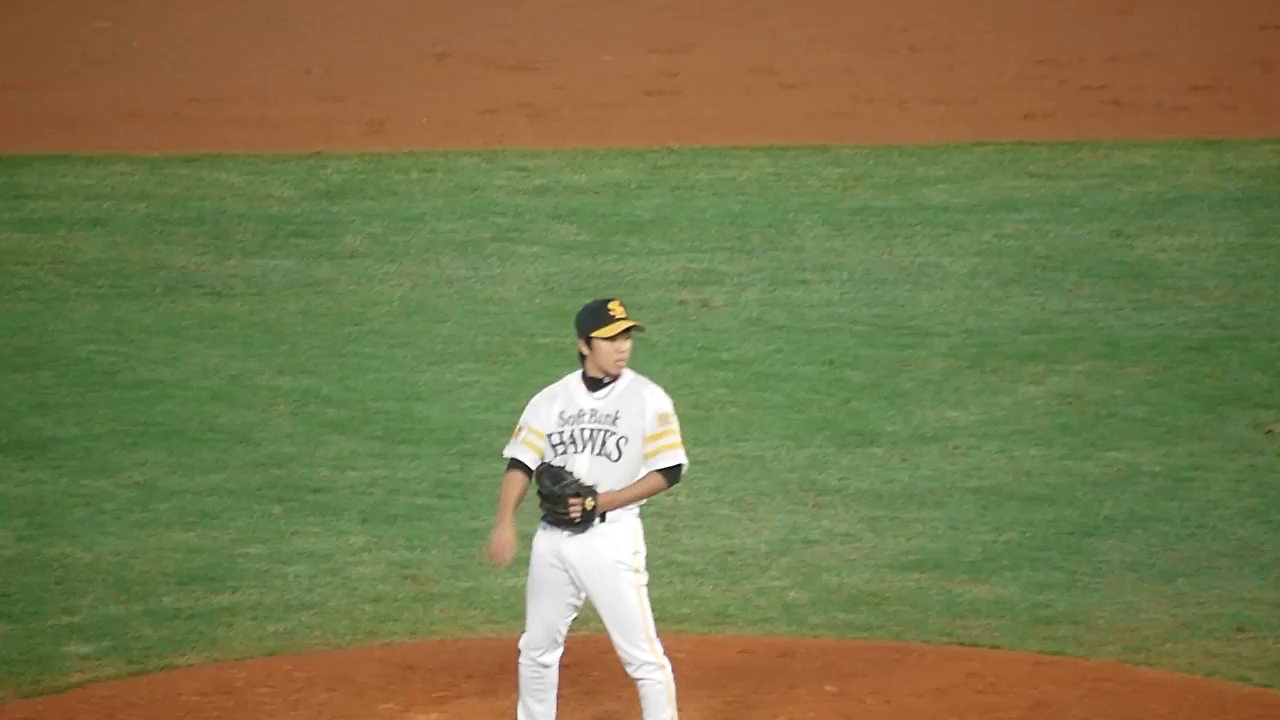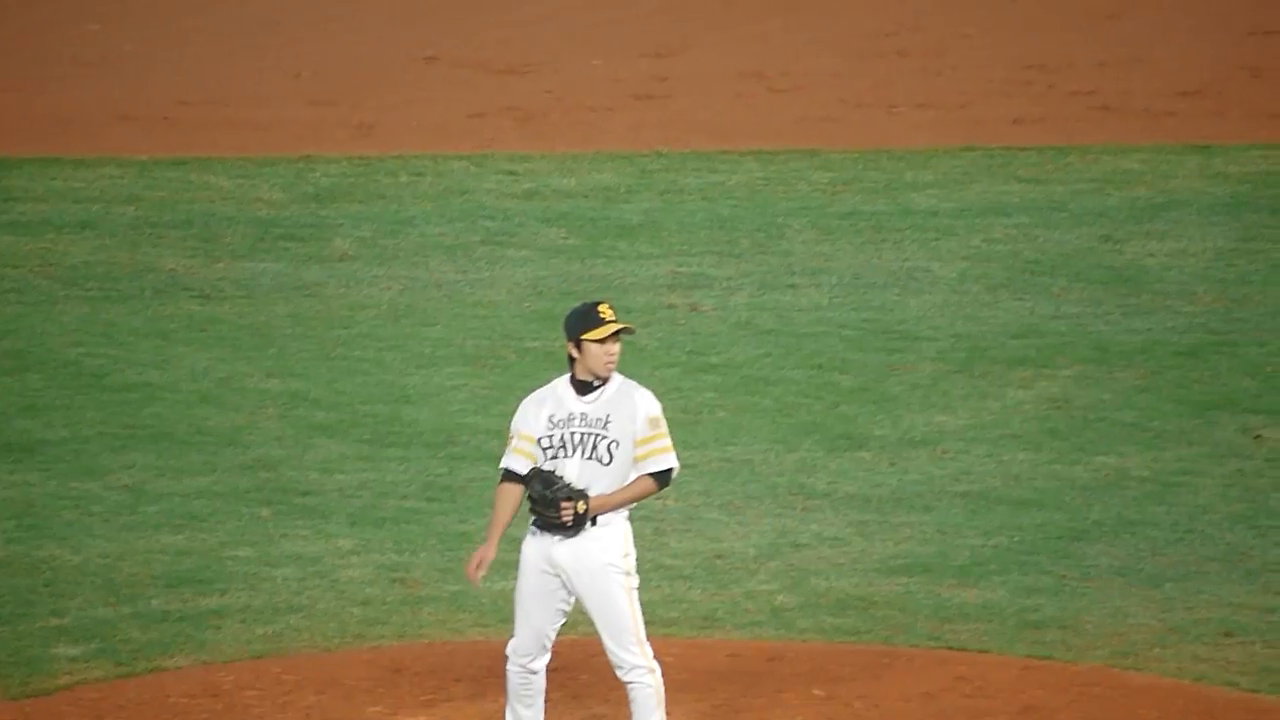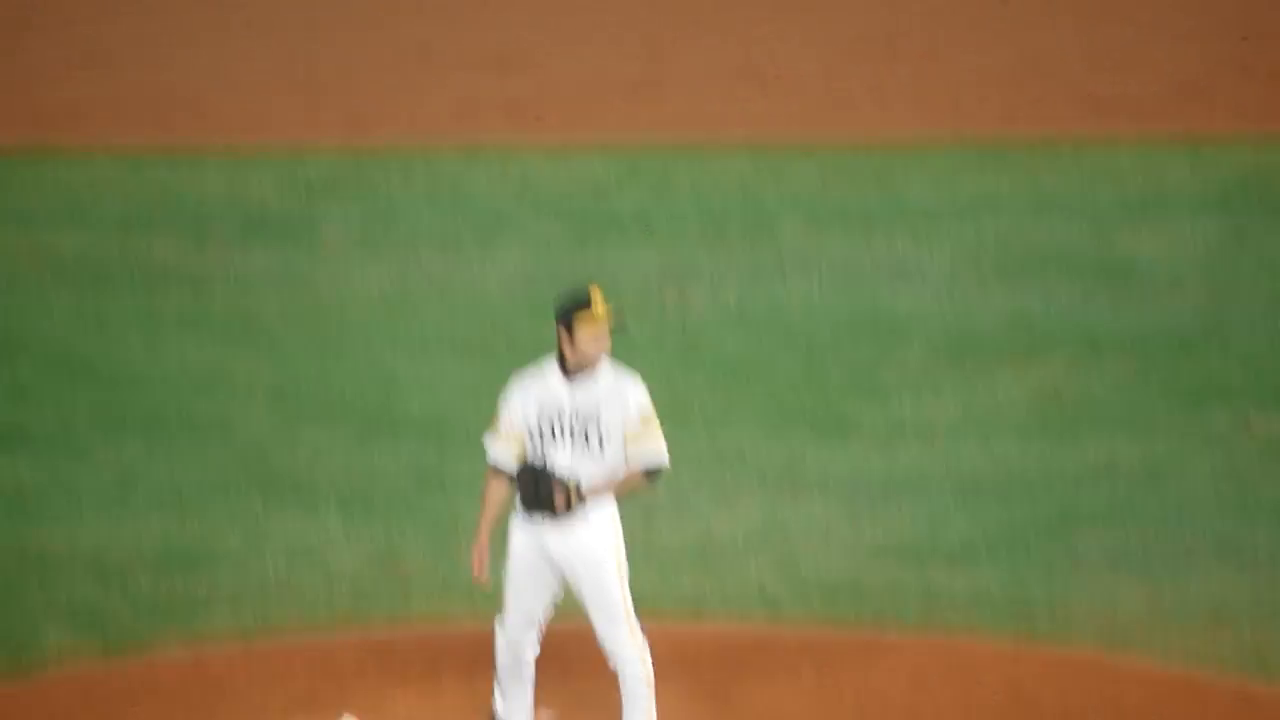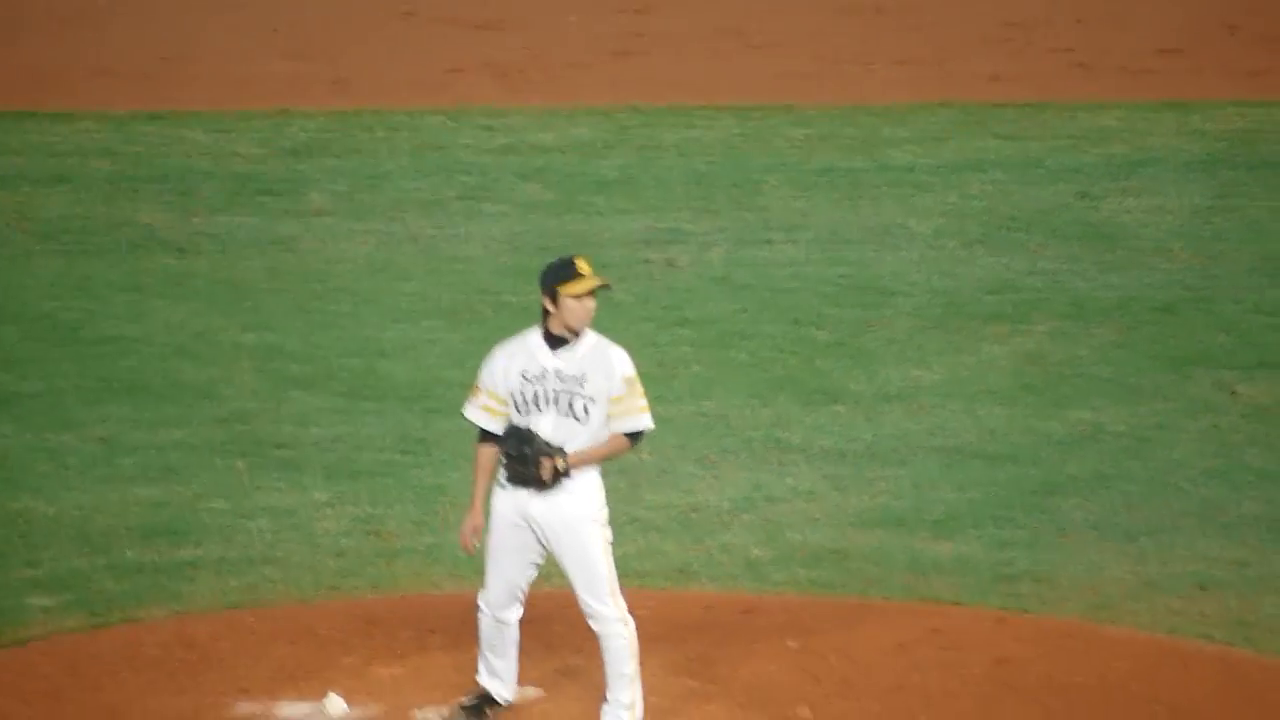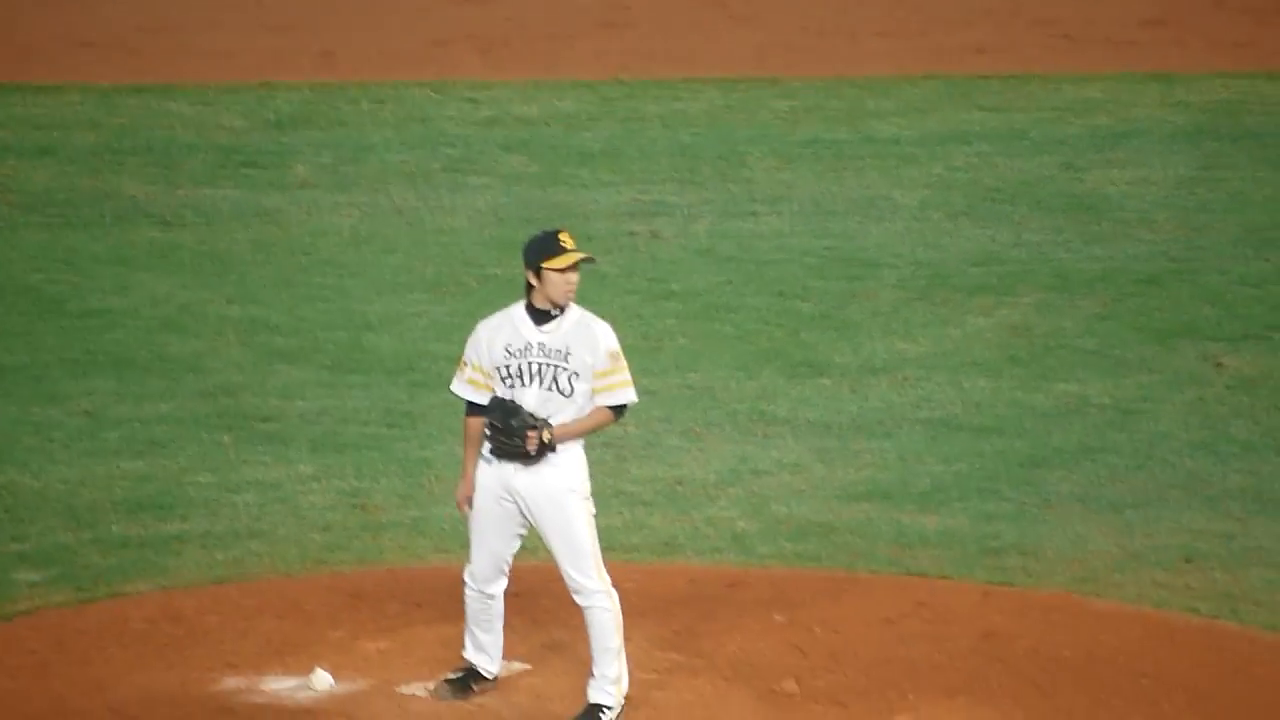
dt=0.1s
person 1, frame 1
left shoulder: (648, 398)
right shoulder: (549, 400)
left elbow: (669, 472)
right elbow: (521, 465)
left wrist: (602, 501)
right wrist: (504, 522)
left hip: (612, 539)
right hip: (553, 539)
left knee: (642, 655)
right knee: (537, 648)
person 1, frame 2
left shoulder: (637, 402)
right shoulder: (539, 403)
left elbow: (659, 475)
right elbow: (514, 476)
left wrist: (592, 505)
right wrist: (490, 543)
left hip: (602, 543)
right hip: (542, 544)
left knee: (632, 659)
right knee: (524, 653)
person 1, frame 3
left shoulder: (627, 392)
right shoulder: (525, 391)
left elbow: (648, 466)
right elbow: (503, 468)
left wrist: (584, 494)
right wrist: (483, 537)
left hip: (592, 532)
right hip: (531, 531)
left knee: (622, 643)
right knee: (514, 635)
person 1, frame 4
left shoulder: (611, 358)
right shoulder: (507, 356)
left elbow: (630, 432)
right elbow: (489, 435)
left wrist: (569, 461)
right wrist: (476, 506)
left hip: (575, 499)
right hip: (514, 498)
left knee: (605, 610)
right knee: (496, 602)
person 1, frame 5
left shoulder: (594, 333)
right shoulder: (491, 331)
left elbow: (613, 406)
right elbow: (476, 407)
left wrist: (553, 435)
right wrist: (468, 473)
left hip: (558, 472)
right hip: (497, 471)
left knee: (589, 583)
right knee: (482, 575)
right ankle: (483, 665)
